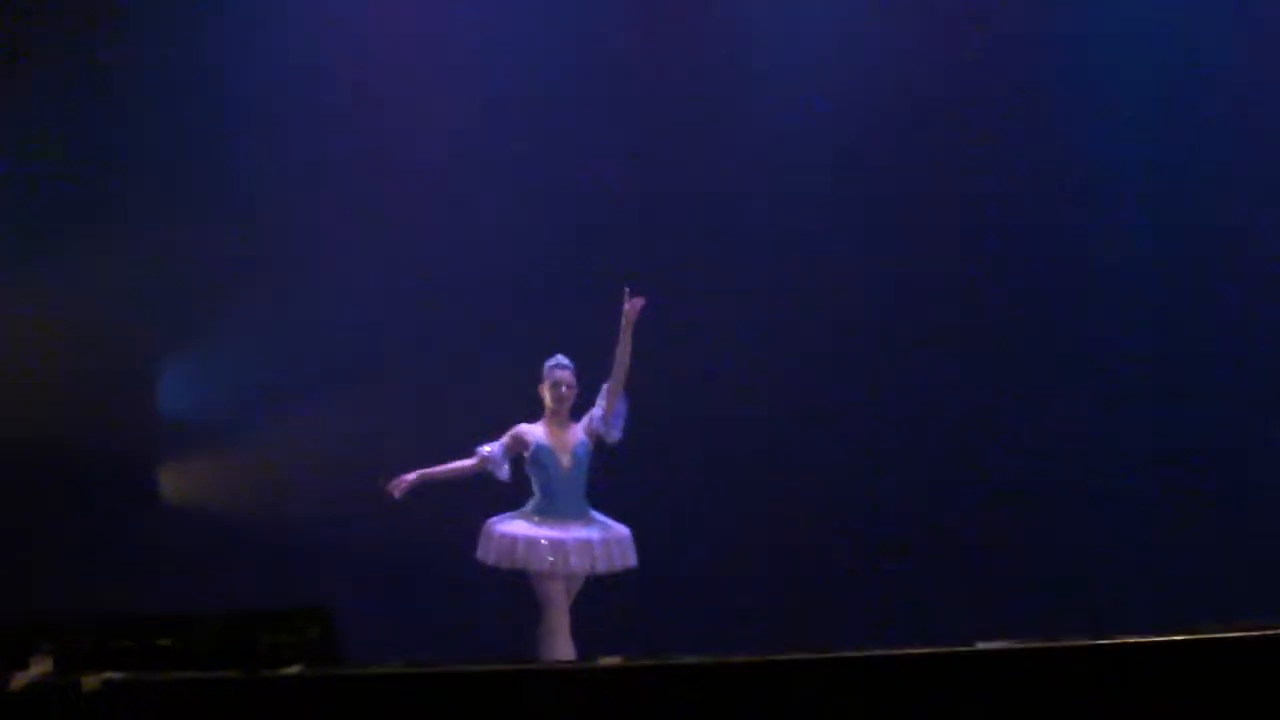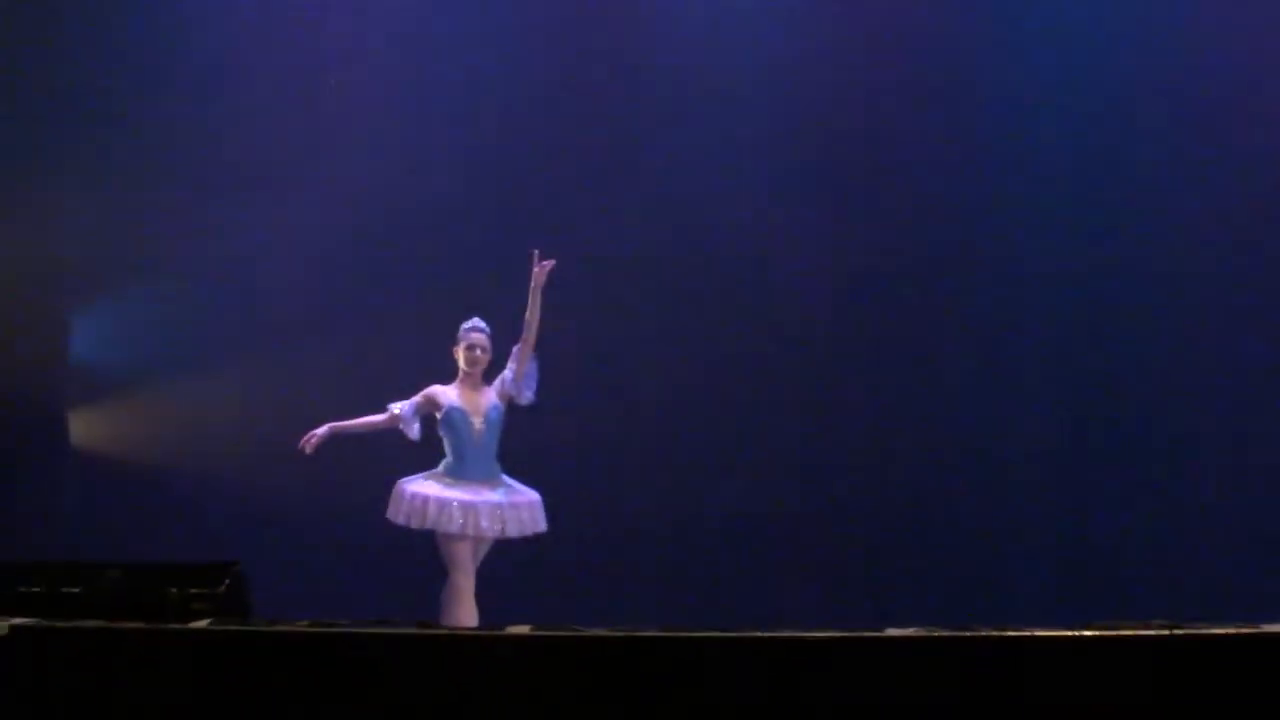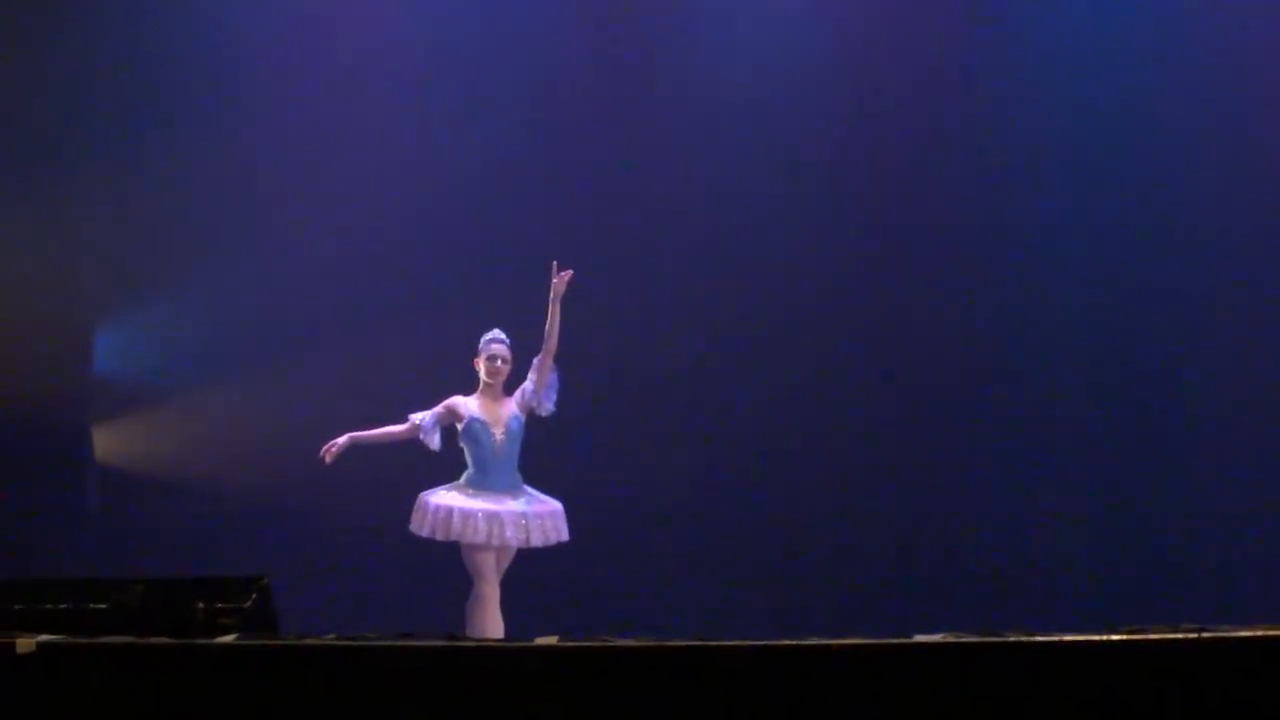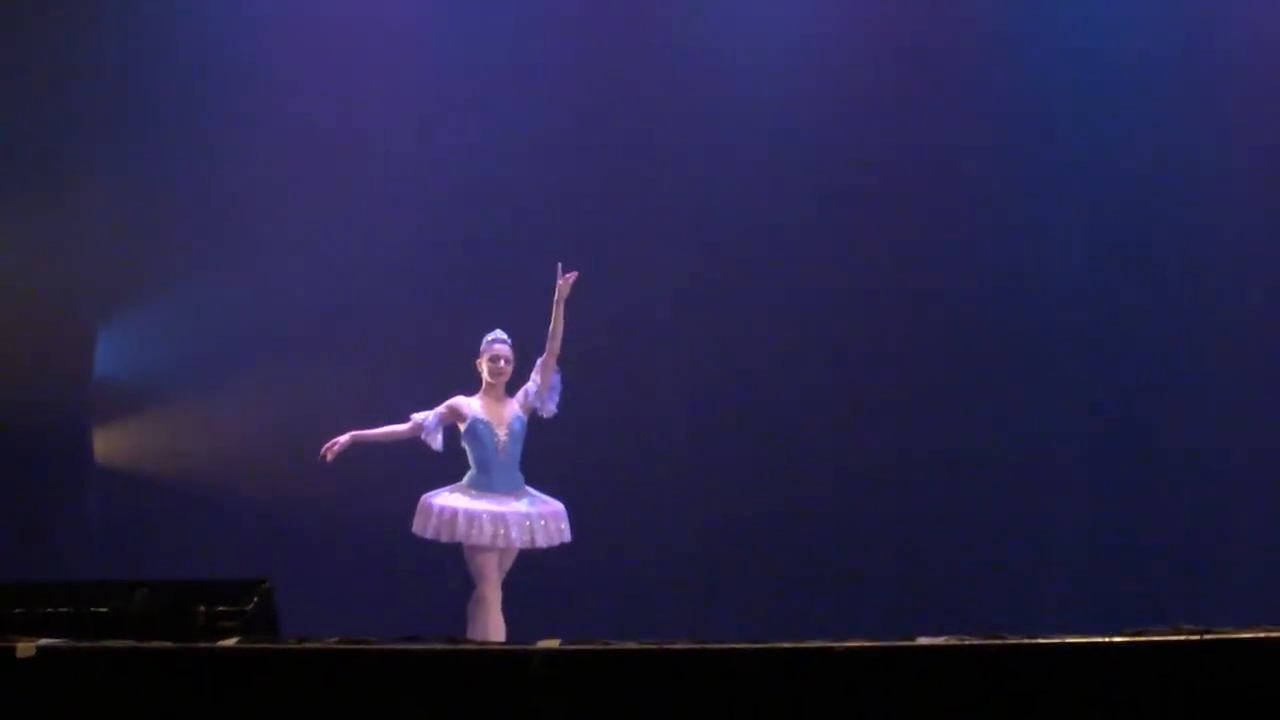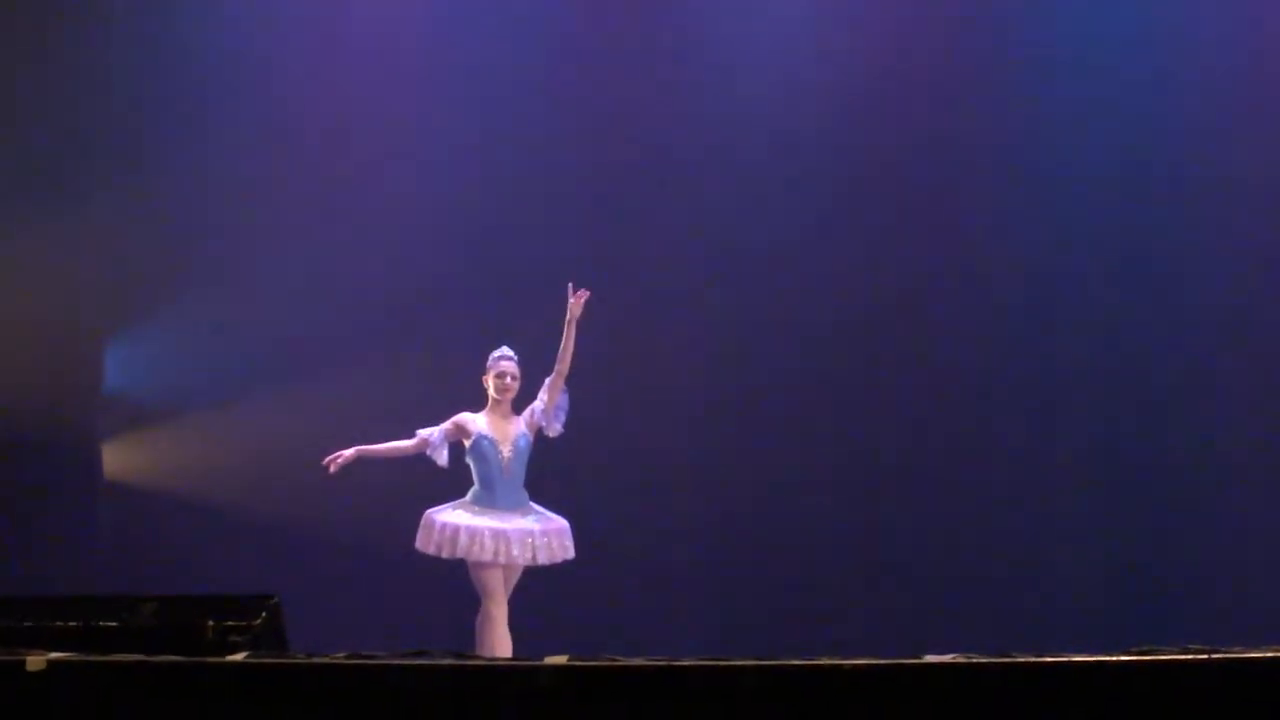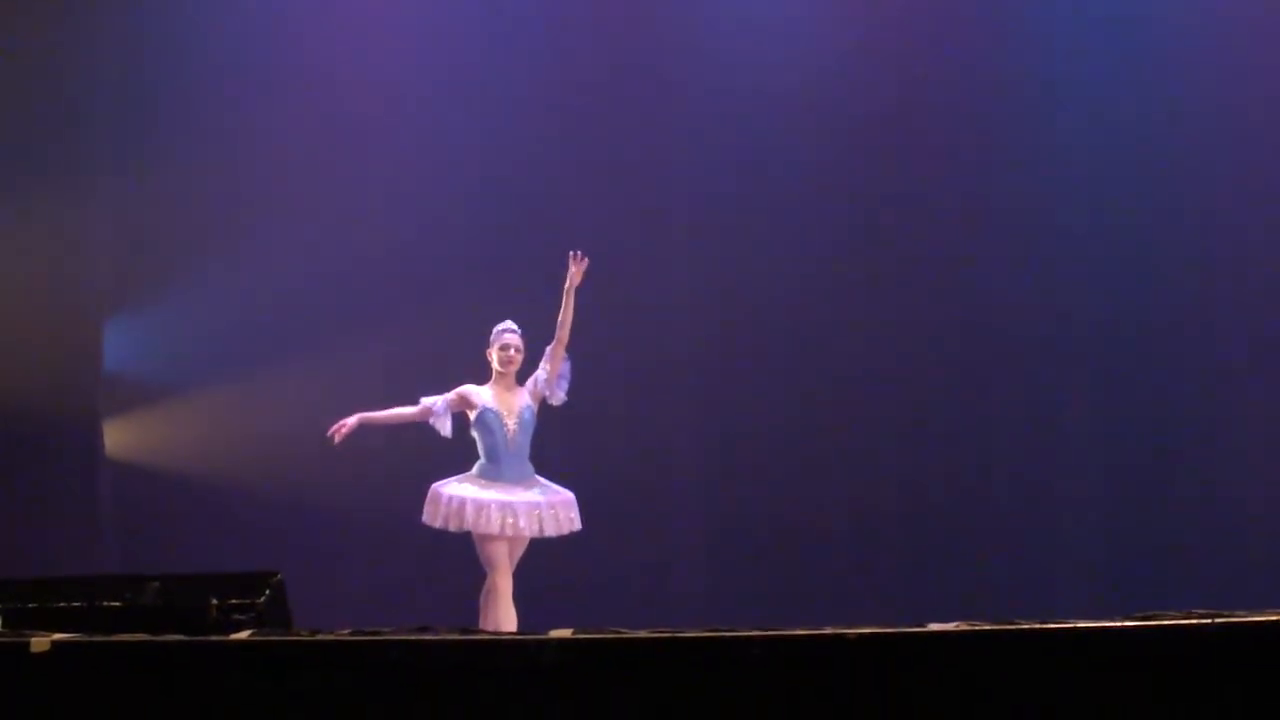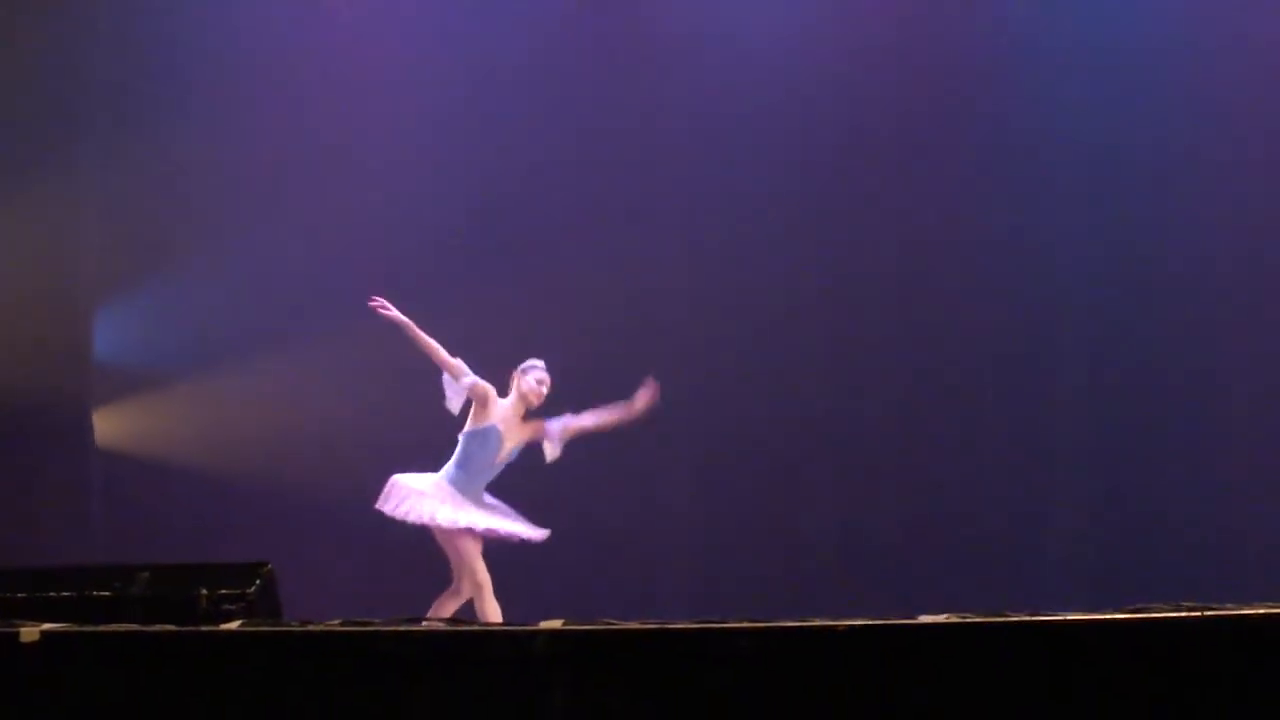
dt=0.7s
person 1, frame 1
left shoulder: (587, 430)
right shoulder: (525, 434)
left elbow: (617, 381)
right elbow: (475, 463)
left wrist: (627, 326)
right wrist: (420, 475)
left hip: (580, 531)
right hip: (540, 530)
left knee: (559, 613)
right knee: (555, 614)
person 1, frame 2
left shoulder: (500, 392)
right shoulder: (438, 395)
left elbow: (527, 342)
right elbow: (386, 419)
left wrist: (536, 288)
right wrist: (331, 428)
left hip: (490, 493)
right hip: (451, 491)
left knee: (462, 576)
right knee: (462, 578)
person 1, frame 3
left shoulder: (520, 403)
right shoulder: (459, 406)
left elbow: (548, 353)
right elbow: (406, 429)
left wrist: (555, 299)
right wrist: (352, 438)
left hip: (512, 504)
right hip: (474, 502)
left knee: (486, 588)
right knee: (487, 589)
person 1, frame 4
left shoulder: (522, 404)
right shoulder: (462, 406)
left elbow: (551, 355)
right elbow: (407, 429)
left wrist: (559, 301)
right wrist: (354, 436)
left hip: (514, 505)
right hip: (476, 503)
left knee: (487, 590)
right knee: (488, 591)
left ankle: (476, 641)
person 1, frame 5
left shoulder: (528, 422)
right shoulder: (467, 422)
left elbow: (559, 374)
right elbow: (413, 444)
left wrist: (571, 321)
right wrist: (358, 451)
left hip: (518, 522)
right hip: (480, 519)
left knee: (494, 606)
right knee: (495, 607)
left ankle: (484, 661)
person 1, frame 6
left shoulder: (532, 392)
right shoulder: (471, 395)
left elbow: (560, 342)
right elbow: (416, 411)
left wrist: (570, 289)
right wrist: (361, 418)
left hip: (525, 494)
right hip: (486, 493)
left knee: (498, 581)
right knee: (500, 582)
person 1, frame 7
left shoulder: (531, 430)
right shoulder: (487, 401)
left elbow: (582, 423)
right elbow: (450, 364)
left wrist: (631, 407)
right wrist: (404, 323)
left hip: (470, 506)
right hip: (443, 498)
left knee: (463, 587)
right knee: (480, 582)
